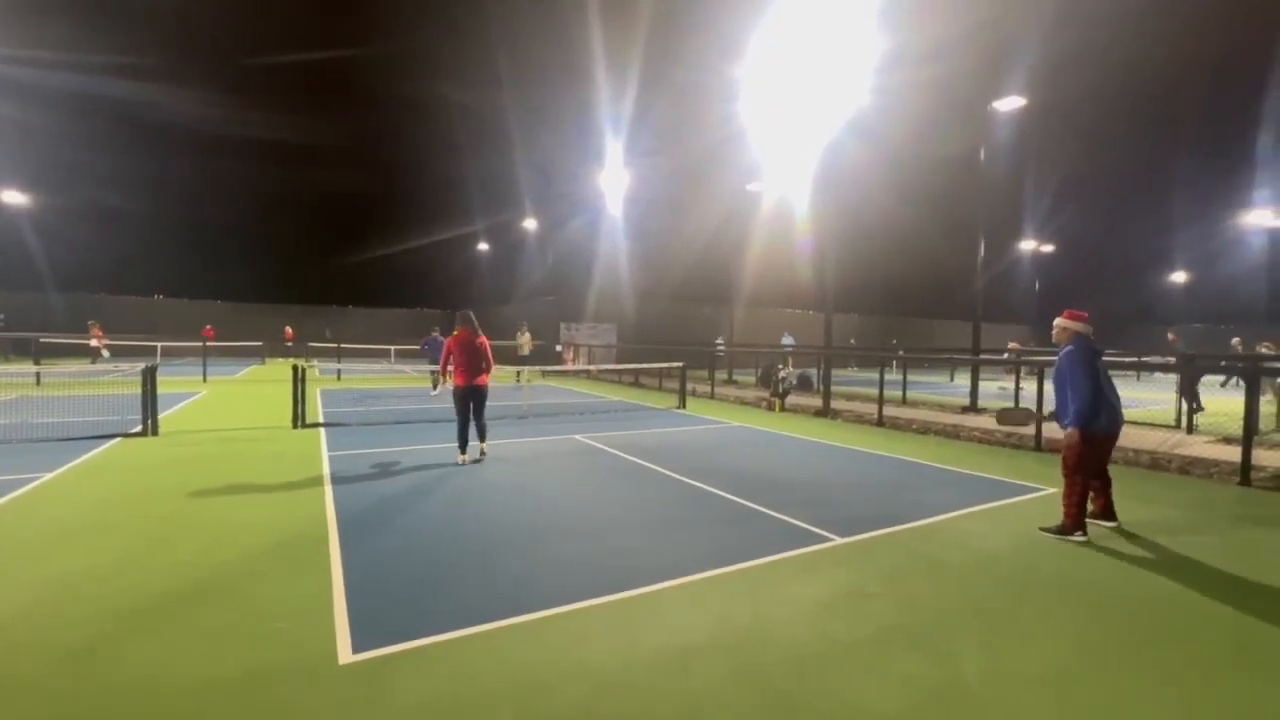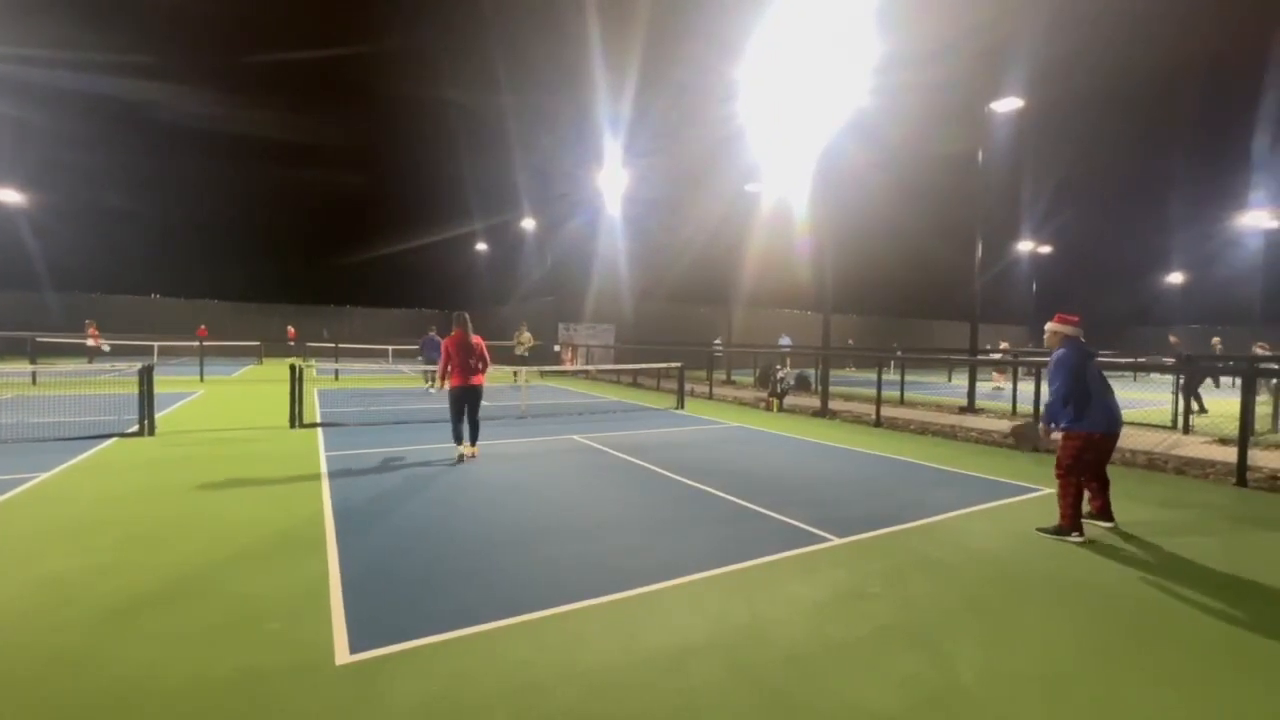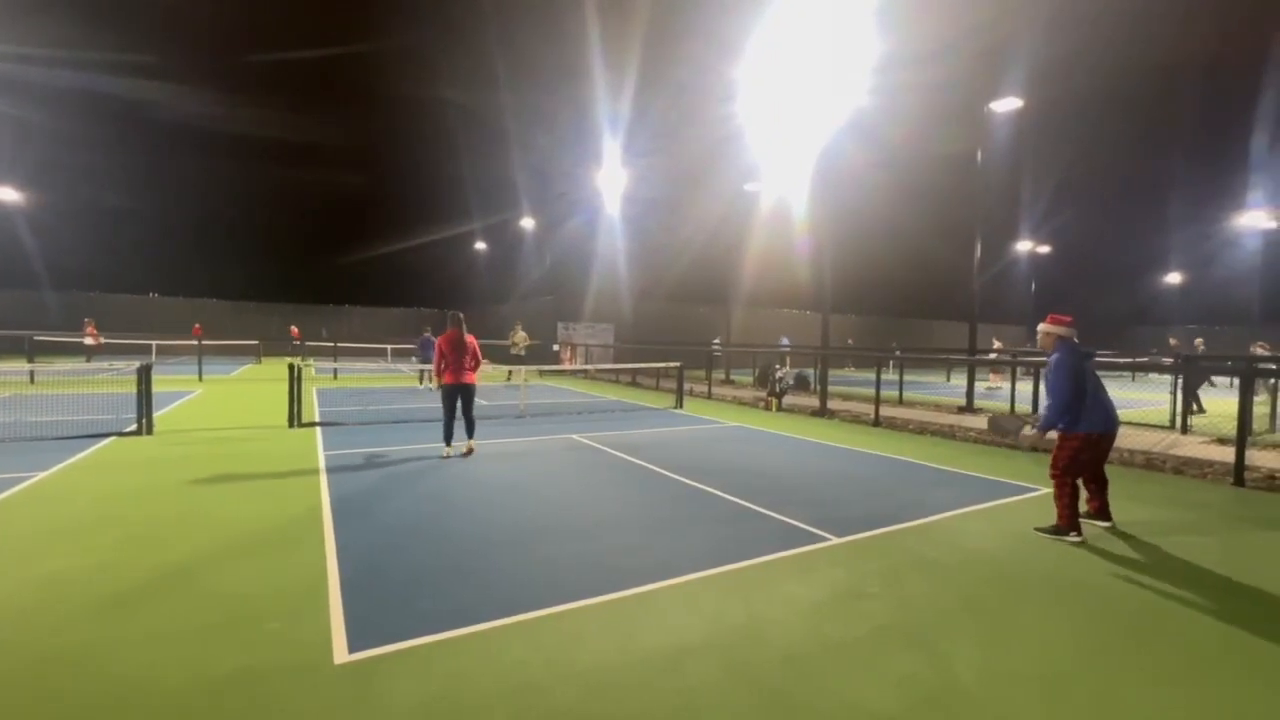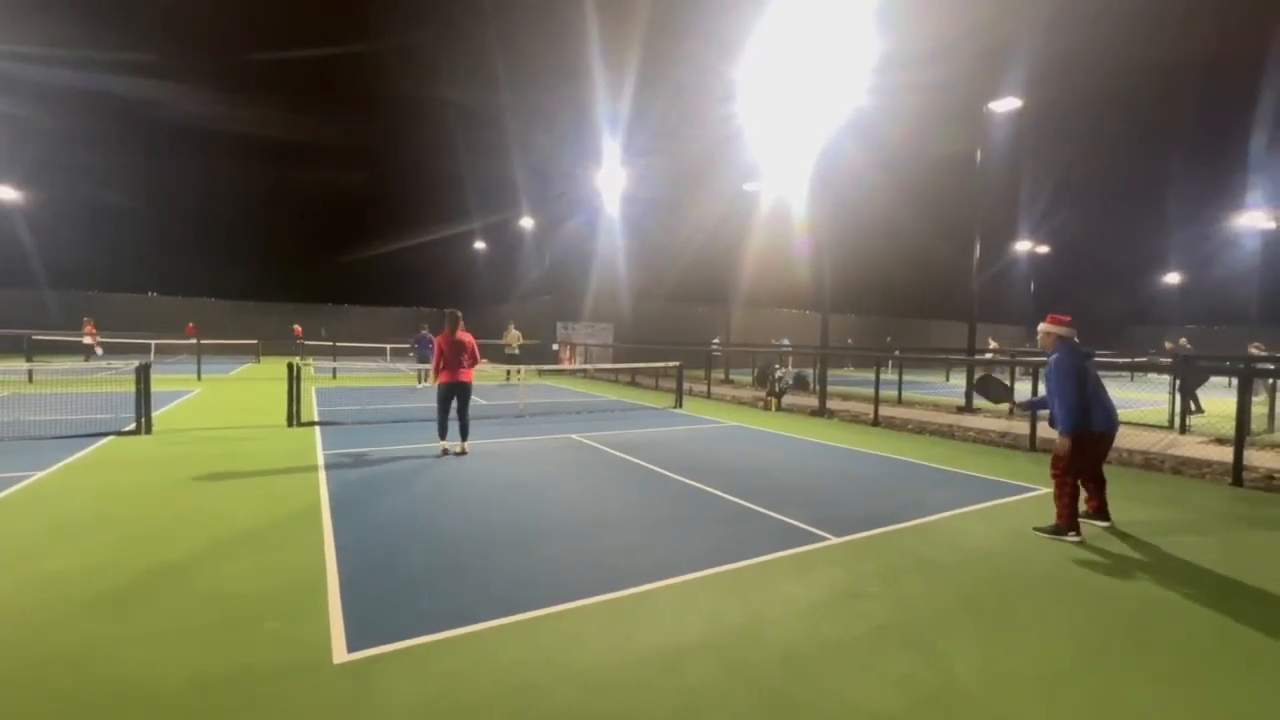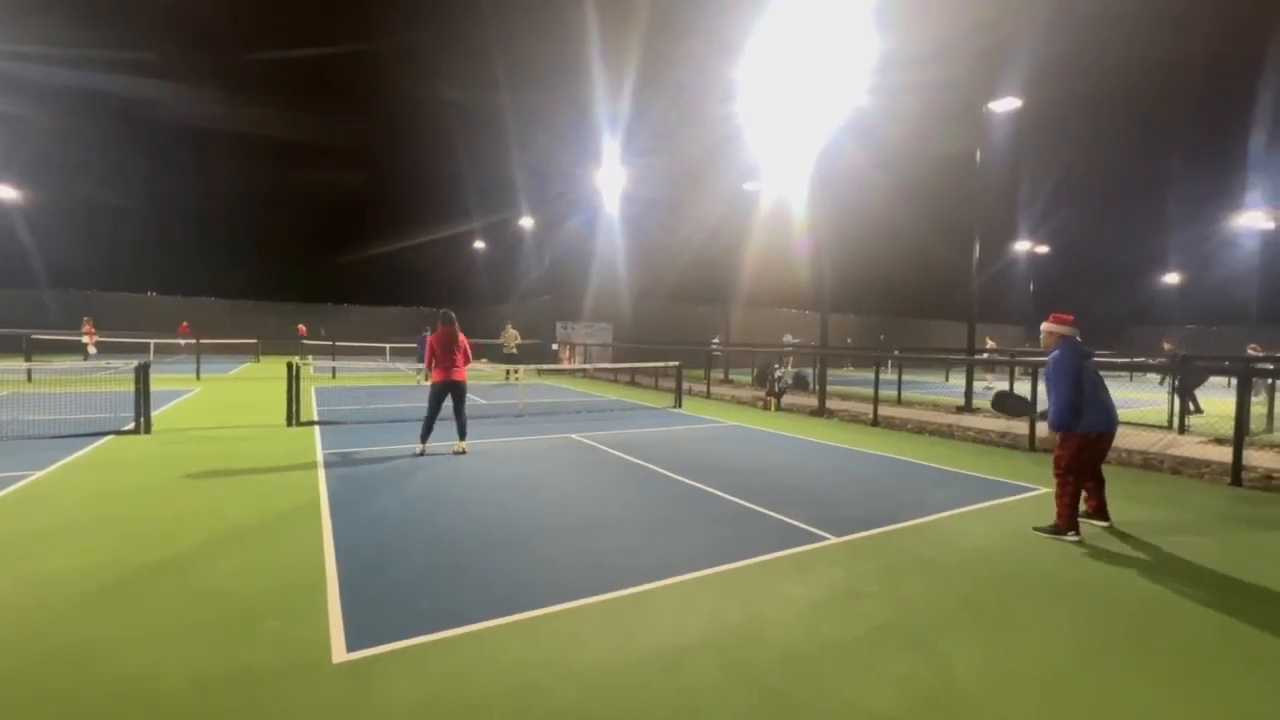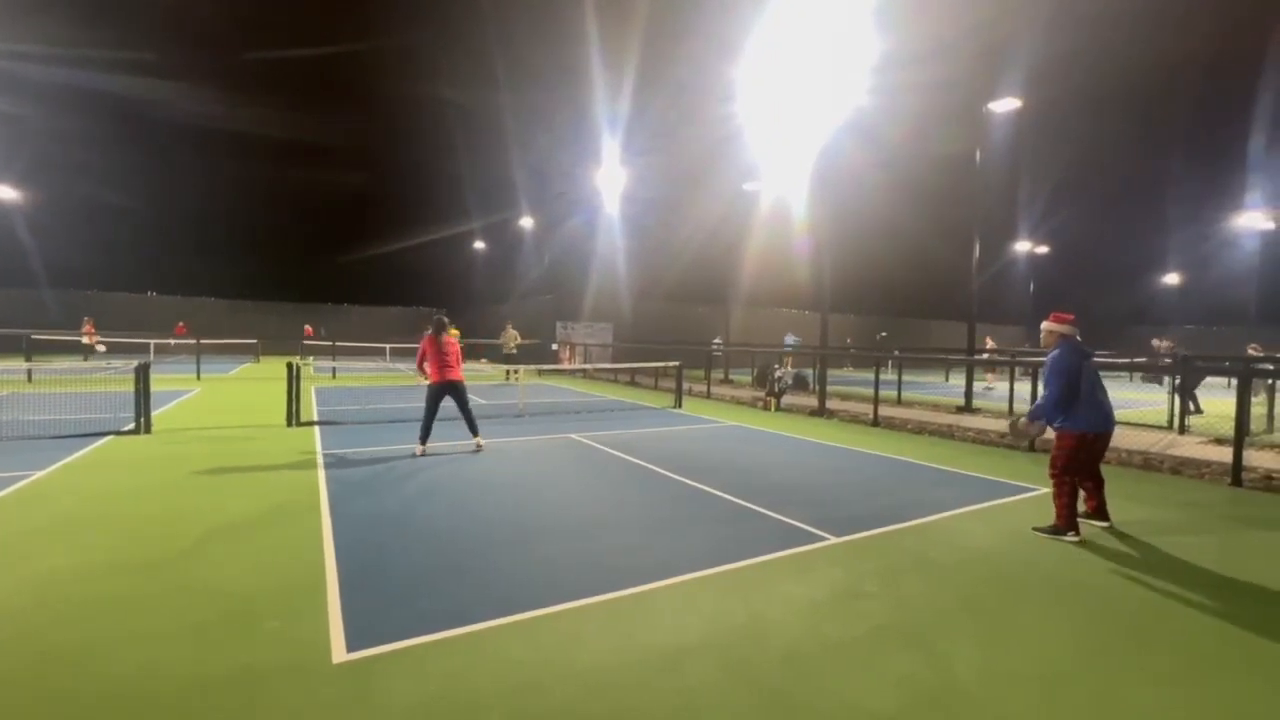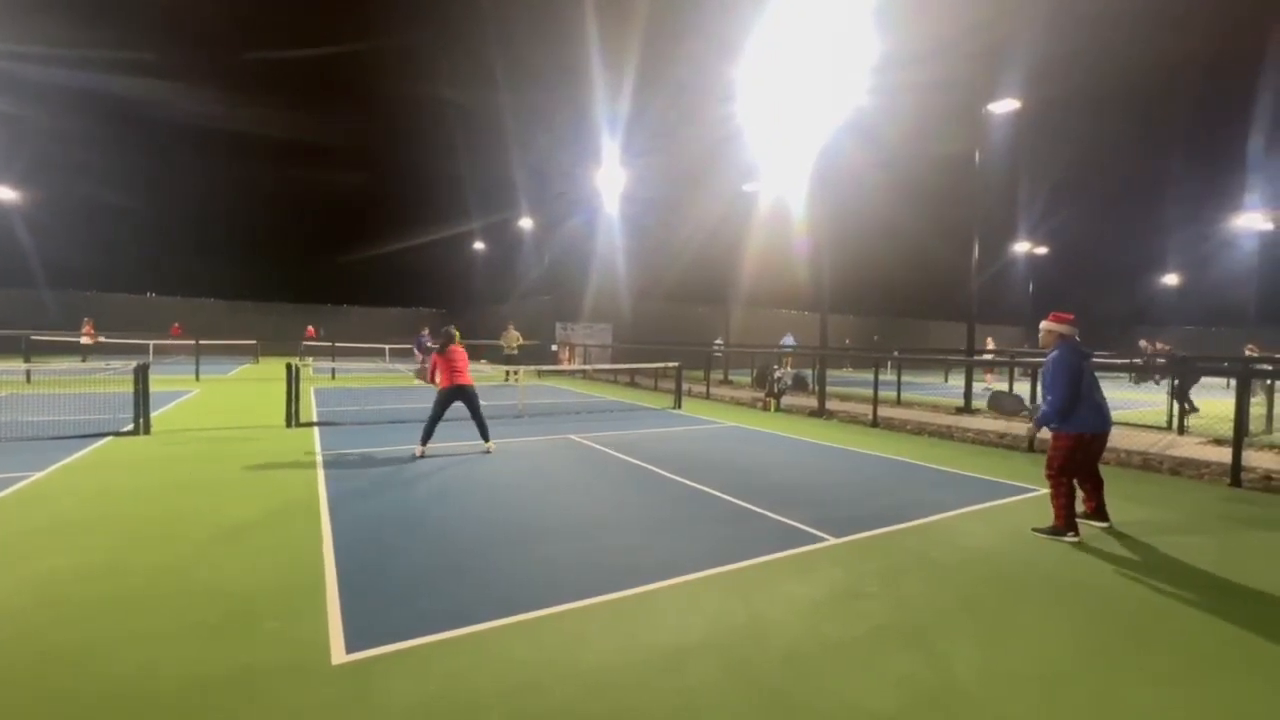
dt=0.3s
person 1, frame 1
left shoulder: (1071, 354)
right shoulder: (1085, 353)
left elbow: (1082, 392)
left wrist: (1075, 424)
right wrist: (1058, 412)
left hip: (1090, 426)
right hip: (1106, 422)
left knee: (1074, 472)
right knee: (1095, 469)
left ankle: (1073, 526)
right ankle: (1105, 512)
person 1, frame 2
left shoulder: (1063, 357)
right shoulder: (1081, 357)
left elbow: (1059, 394)
left wrist: (1046, 421)
right wrist: (1057, 421)
left hip: (1086, 426)
right hip: (1106, 423)
left knee: (1067, 473)
right knee: (1093, 470)
left ankle: (1070, 527)
right ankle: (1102, 512)
person 1, frame 3
left shoulder: (1060, 360)
right shoulder: (1074, 357)
left elbow: (1060, 401)
left wrist: (1041, 429)
right wrist: (1046, 422)
left hip: (1083, 428)
right hip: (1103, 423)
left knee: (1062, 473)
right knee: (1092, 470)
left ankle: (1068, 527)
right ankle: (1100, 512)
person 1, frame 4
left shoulder: (1060, 360)
right shoulder: (1073, 357)
left elbow: (1067, 399)
right elbow: (1059, 396)
left wrist: (1064, 432)
right wrist: (1031, 404)
left hip: (1086, 427)
right hip: (1103, 423)
left knee: (1063, 472)
right knee: (1089, 469)
left ankle: (1067, 526)
right ankle: (1098, 512)
person 1, frame 5
left shoulder: (1059, 358)
right shoulder: (1077, 356)
left elbow: (1062, 397)
left wrist: (1054, 426)
right wrist: (1046, 413)
left hip: (1084, 427)
right hip: (1102, 422)
left knee: (1066, 472)
right knee: (1088, 469)
left ankle: (1066, 526)
right ankle: (1098, 512)
person 1, frame 6
left shoulder: (1059, 358)
right shoulder: (1078, 356)
left elbow: (1053, 397)
left wrist: (1032, 416)
right wrist: (1047, 418)
left hip: (1078, 426)
right hip: (1098, 422)
left knee: (1062, 473)
right knee: (1087, 470)
left ankle: (1066, 526)
right ankle: (1097, 512)
person 1, frame 7
left shoulder: (1059, 358)
right shoulder: (1075, 356)
left elbow: (1058, 400)
left wrist: (1038, 422)
right wrist: (1042, 413)
left hip: (1076, 427)
right hip: (1095, 424)
left knee: (1058, 474)
right knee: (1086, 470)
left ankle: (1065, 527)
right ankle: (1097, 512)
